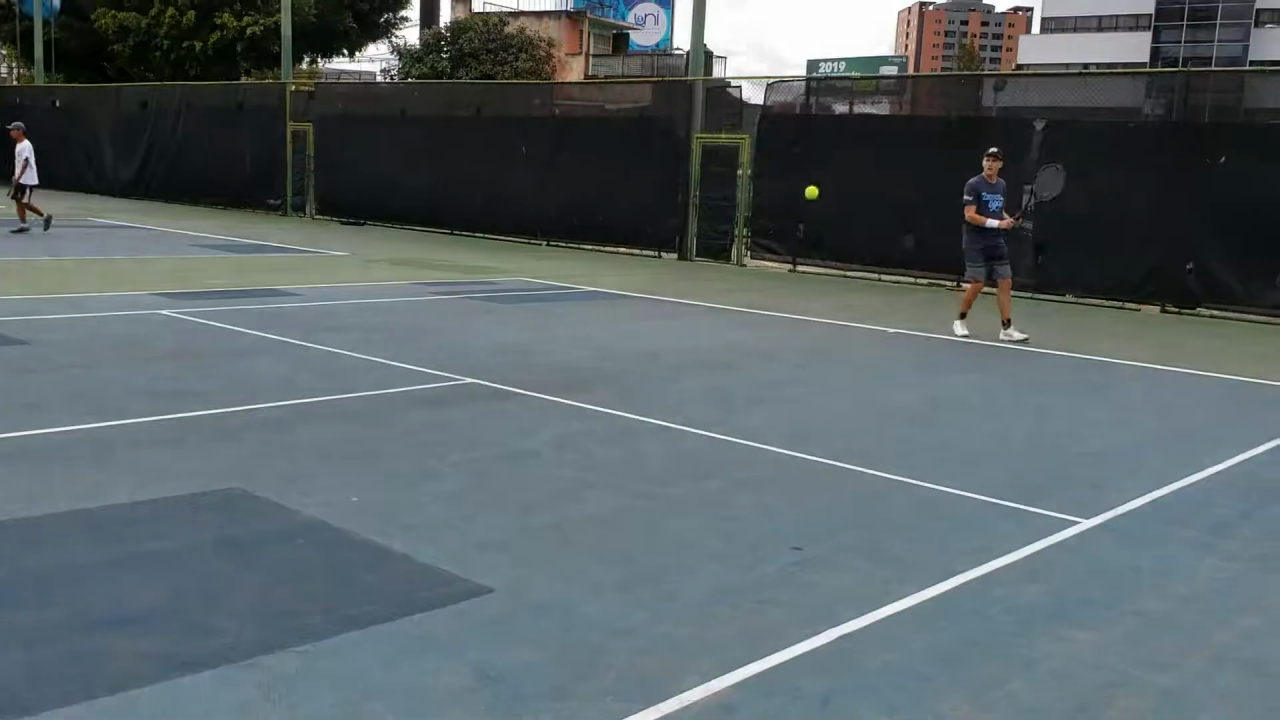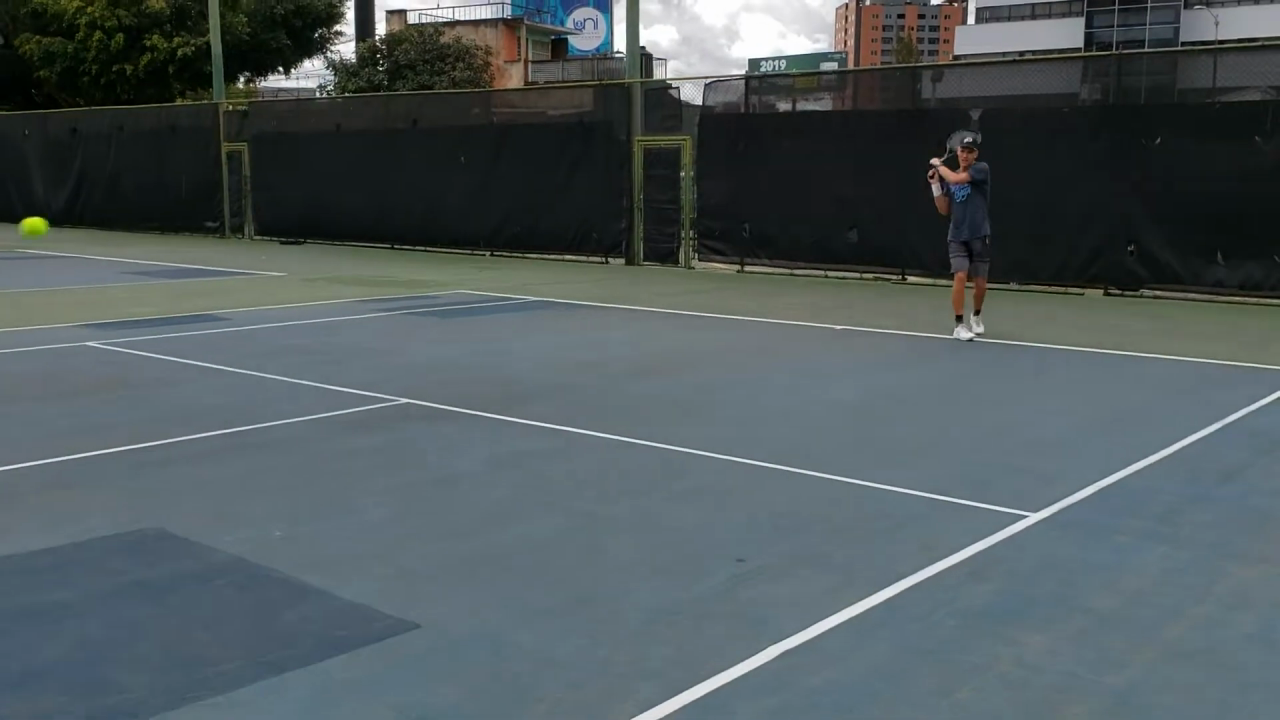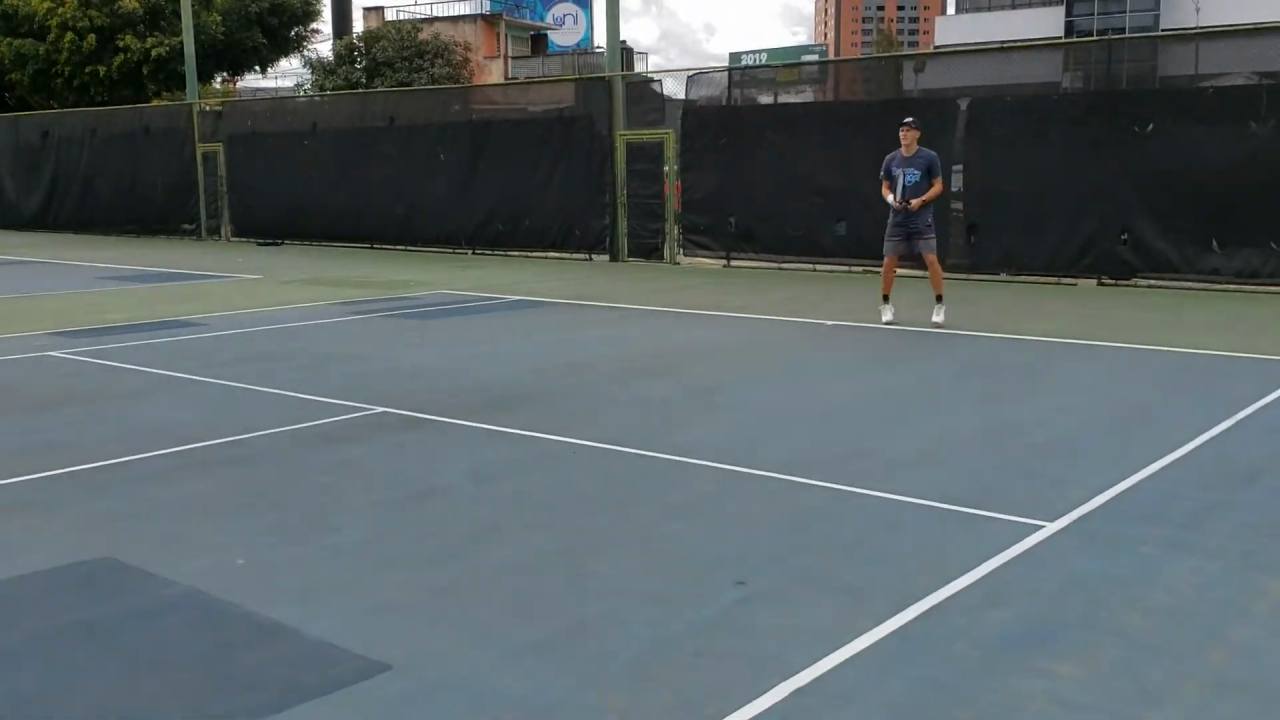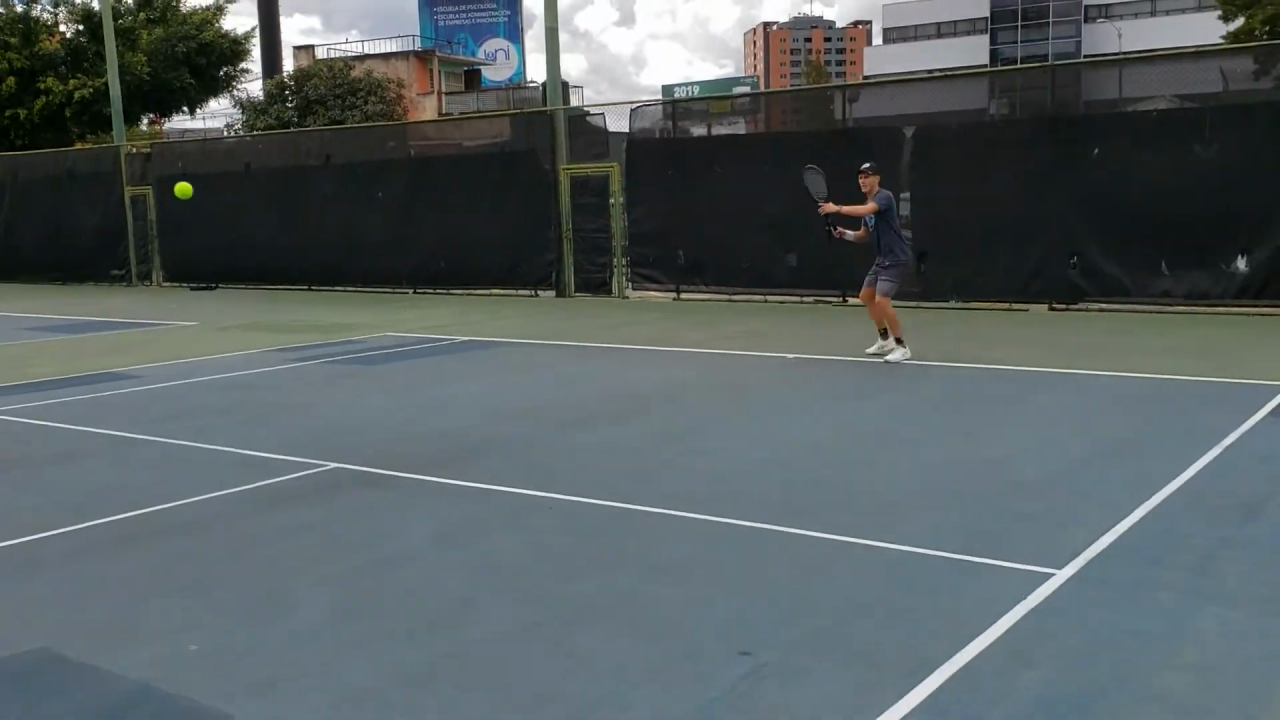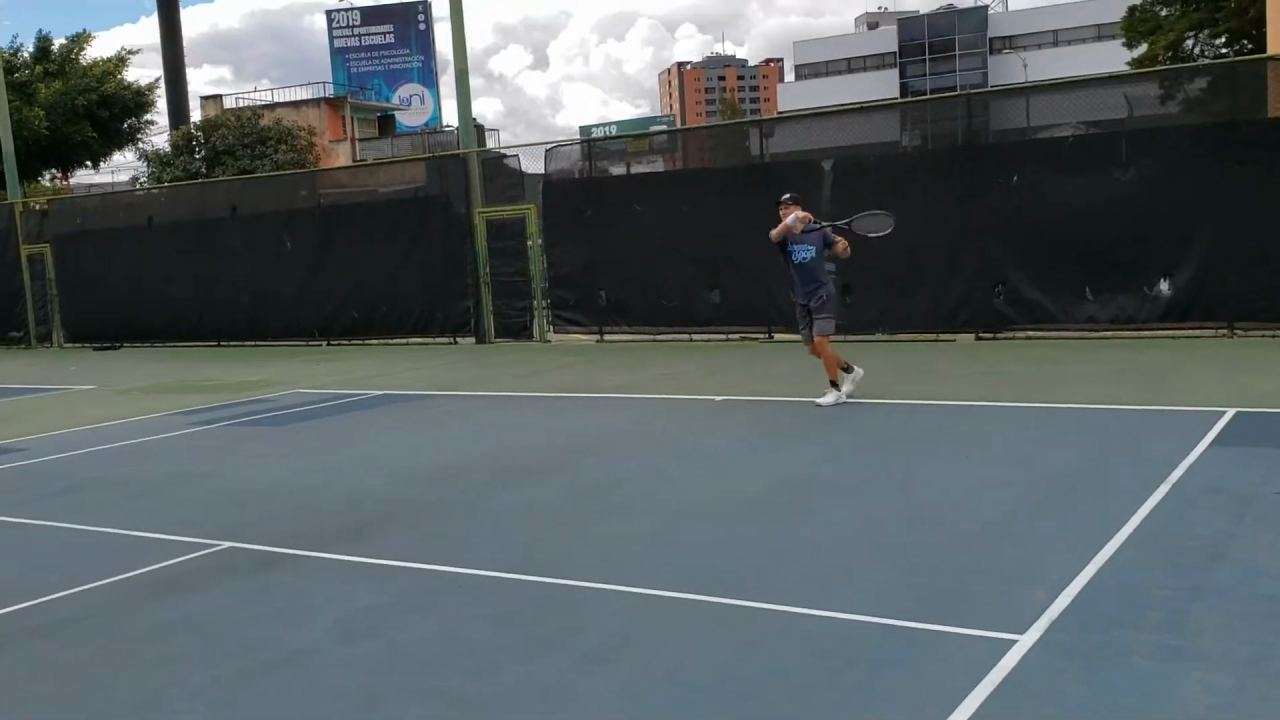
dt=1s
person 1, frame 1
left shoulder: (1002, 185)
right shoulder: (974, 185)
right elbow: (970, 216)
left wrist: (1008, 219)
right wrist: (995, 223)
left hip: (997, 243)
right hip: (976, 243)
left knee: (1005, 284)
right knee: (977, 285)
left ankle: (1007, 329)
right ankle: (960, 320)
person 1, frame 2
left shoulder: (982, 169)
right shoulder: (948, 177)
left elbow: (957, 180)
right elbow: (944, 211)
left wrist: (938, 166)
right wrist: (935, 184)
left hip: (979, 234)
right hip: (957, 235)
left knee: (980, 279)
right knee: (960, 277)
left ankle: (976, 315)
right ankle: (960, 325)
person 1, frame 3
left shoulder: (930, 157)
right shoulder: (891, 160)
left elbow: (938, 187)
right elbow: (885, 188)
left wrist: (920, 201)
right wrist: (891, 199)
left hip: (923, 219)
right hip: (899, 219)
left knee: (931, 260)
right knee: (888, 262)
left ankle: (939, 306)
right ankle: (887, 306)
person 1, frame 4
left shoulder: (884, 196)
right shoulder: (868, 202)
left elbow: (865, 211)
right elbow: (864, 235)
left wrist: (836, 209)
right wrist: (844, 233)
left hip: (896, 259)
right hip: (882, 260)
left knee: (881, 301)
right knee: (865, 297)
left ankle: (901, 347)
right ankle: (885, 339)
person 1, frame 5
left shoulder: (818, 231)
right shoulder: (780, 234)
left elbow: (843, 253)
right elbow: (775, 234)
left wrist: (845, 246)
right wrist: (793, 218)
left hip: (822, 295)
right hip: (801, 300)
left knee: (821, 341)
right knee: (813, 348)
left ankle: (837, 390)
right ankle: (850, 371)
